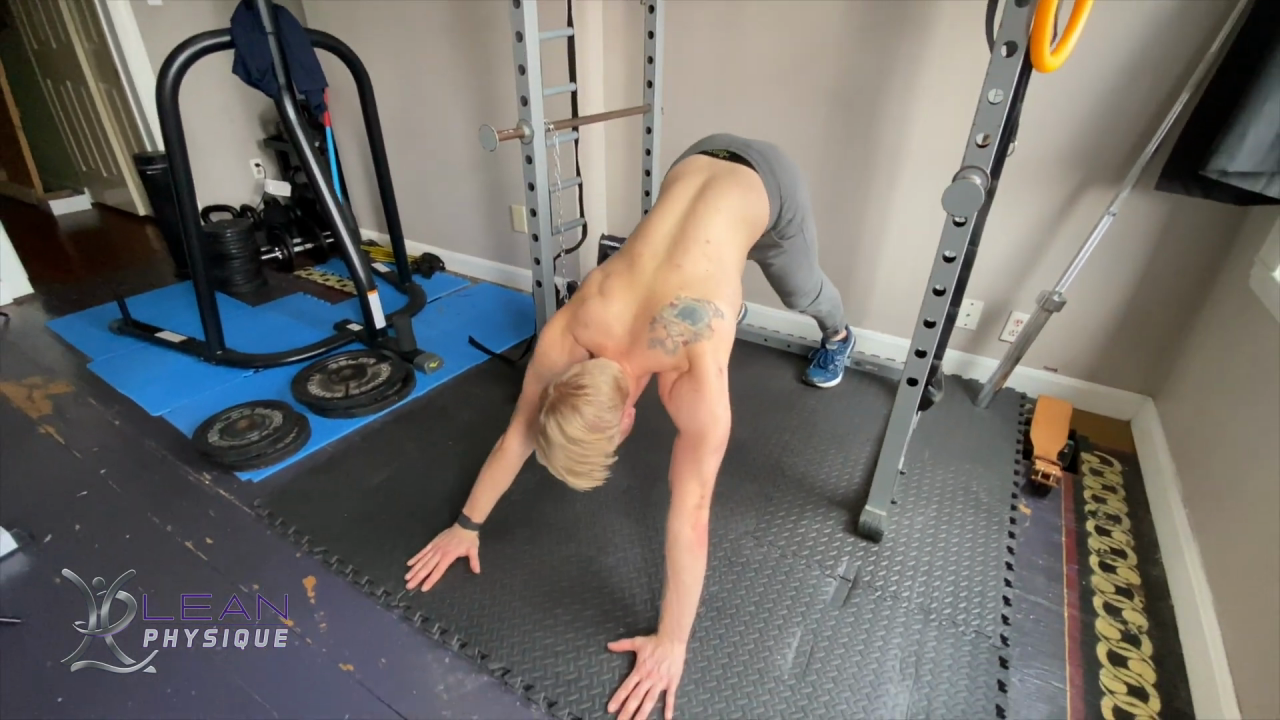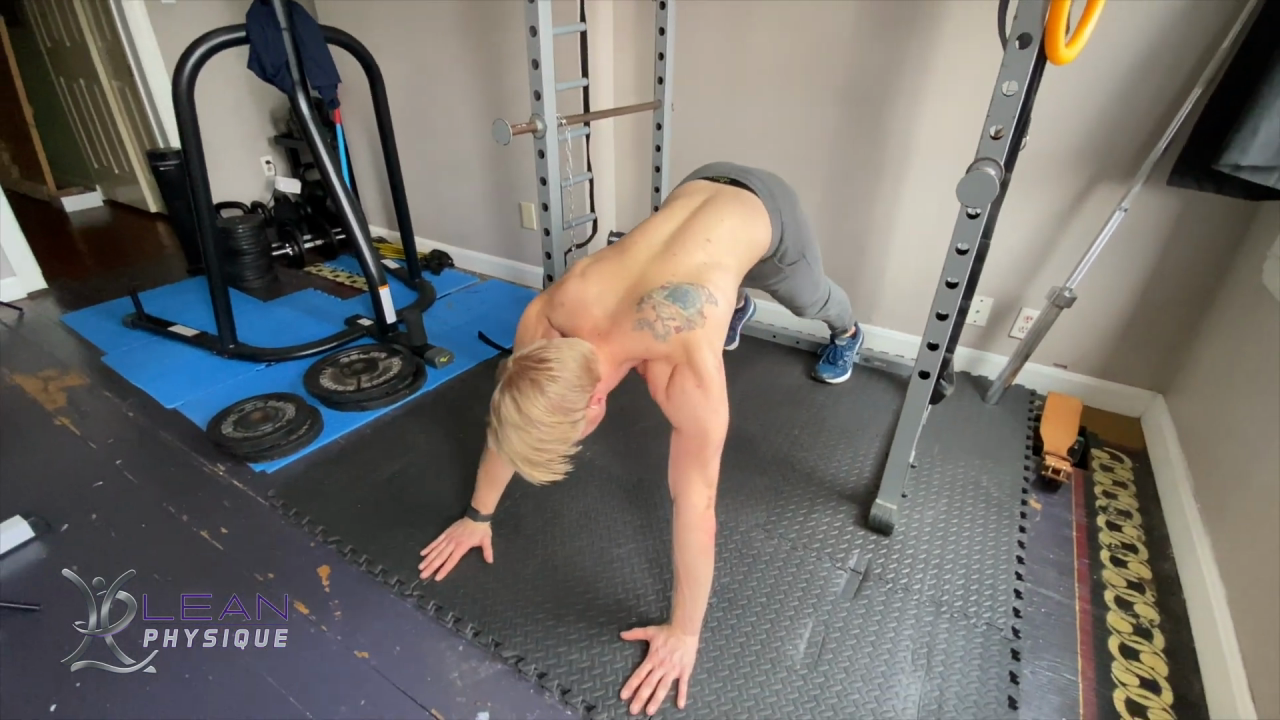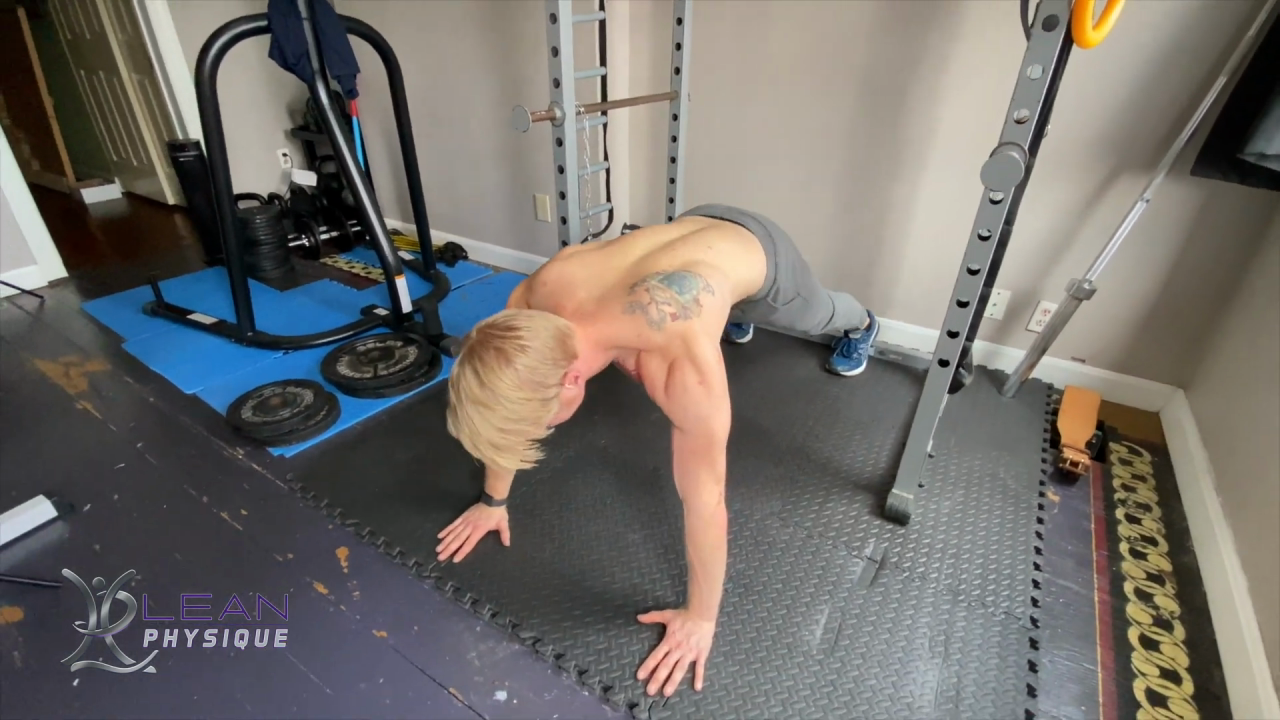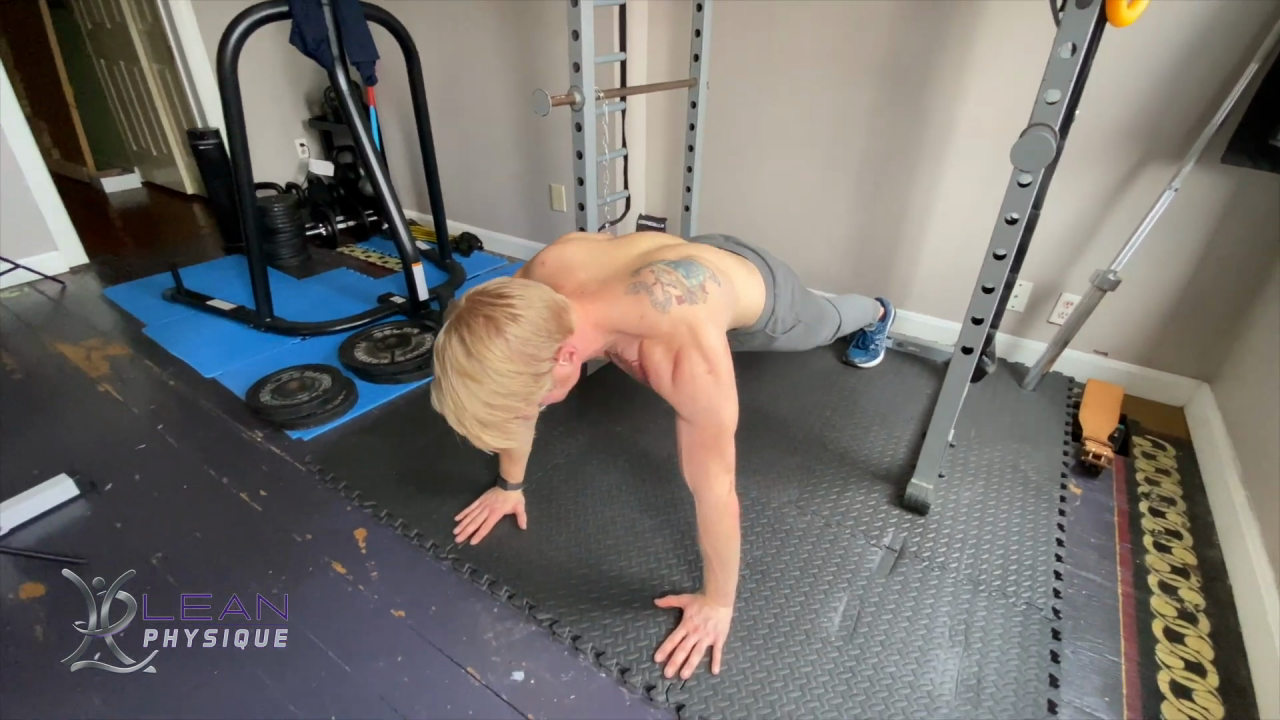
dt=0.4s
person 1, frame 1
left shoulder: (692, 374)
right shoulder: (565, 334)
left elbow: (691, 508)
right elbow: (518, 432)
left wrist: (671, 643)
left hip: (766, 184)
right hip: (699, 163)
left knee: (800, 290)
left ankle: (836, 335)
person 1, frame 2
left shoulder: (684, 368)
right shoulder: (545, 317)
left elbow: (695, 502)
right elbow: (510, 415)
left wrist: (684, 633)
right wrist: (477, 515)
left hip: (766, 213)
right hip: (701, 190)
left knee: (809, 300)
left ankle: (846, 334)
person 1, frame 3
left shoulder: (681, 358)
right shoulder: (532, 302)
left elbow: (704, 498)
right elbow: (505, 403)
left wrist: (701, 618)
right wrist: (493, 500)
left hip: (762, 260)
right hip: (700, 227)
left knee: (816, 316)
left ankle: (858, 325)
person 1, frame 4
left shoulder: (685, 348)
right shoulder: (536, 285)
left elbow: (714, 489)
right elbow: (516, 389)
left wrist: (717, 603)
right wrist: (509, 484)
left hip: (760, 304)
left knee: (823, 323)
left ankle: (874, 314)
